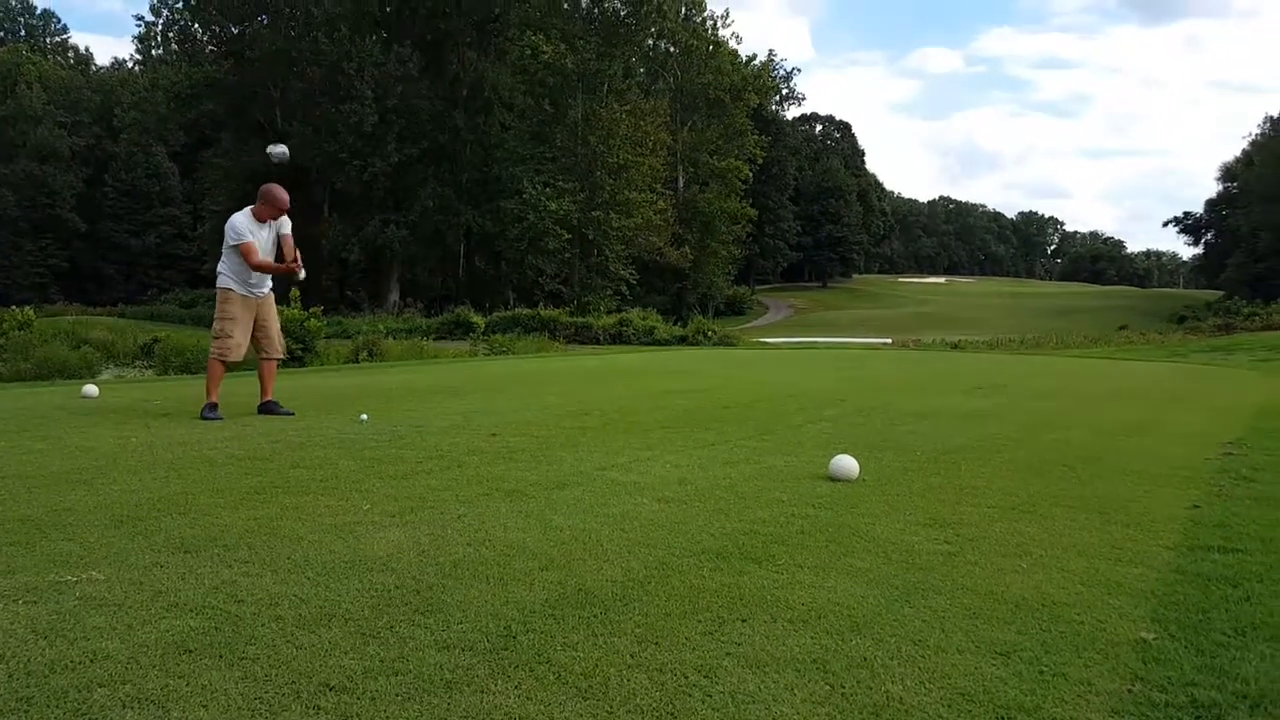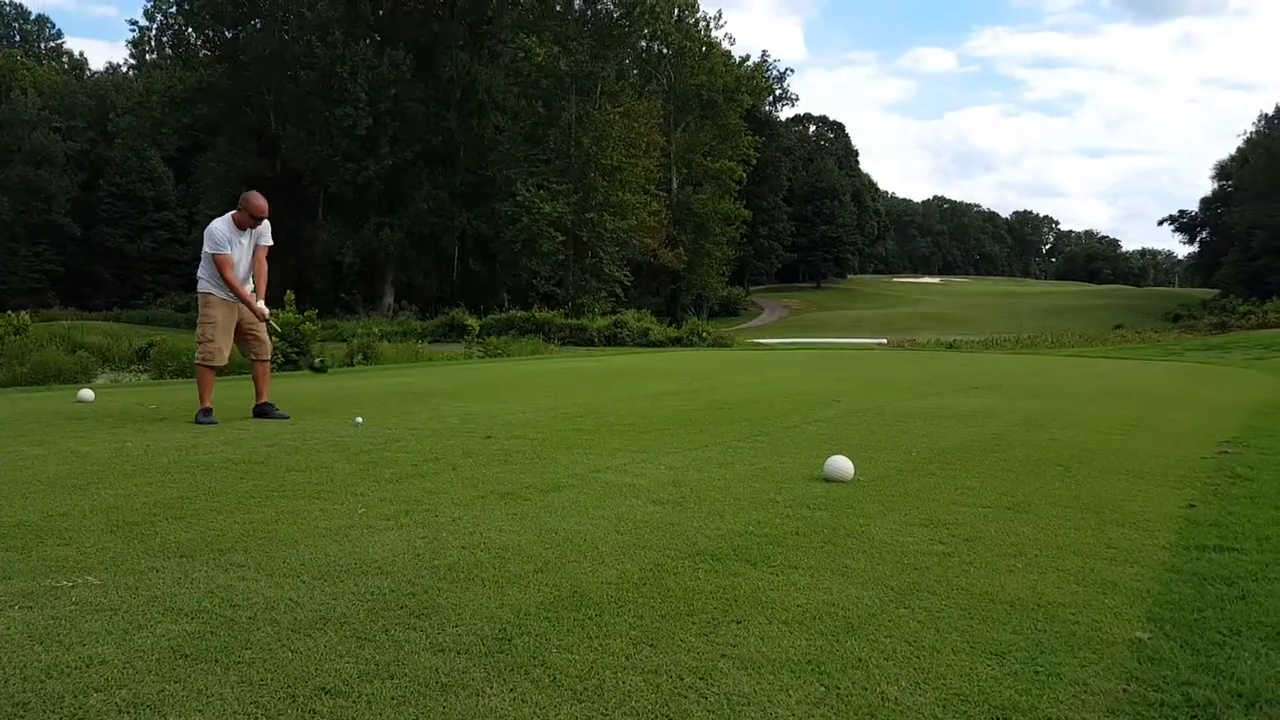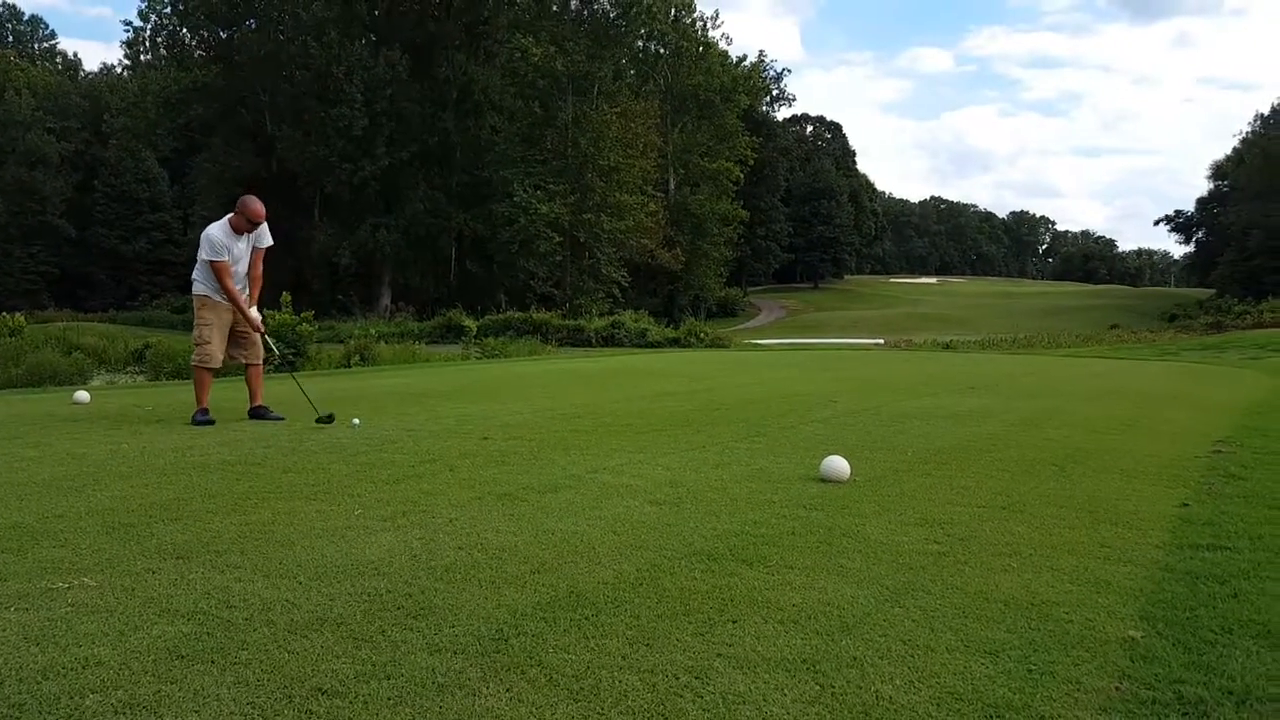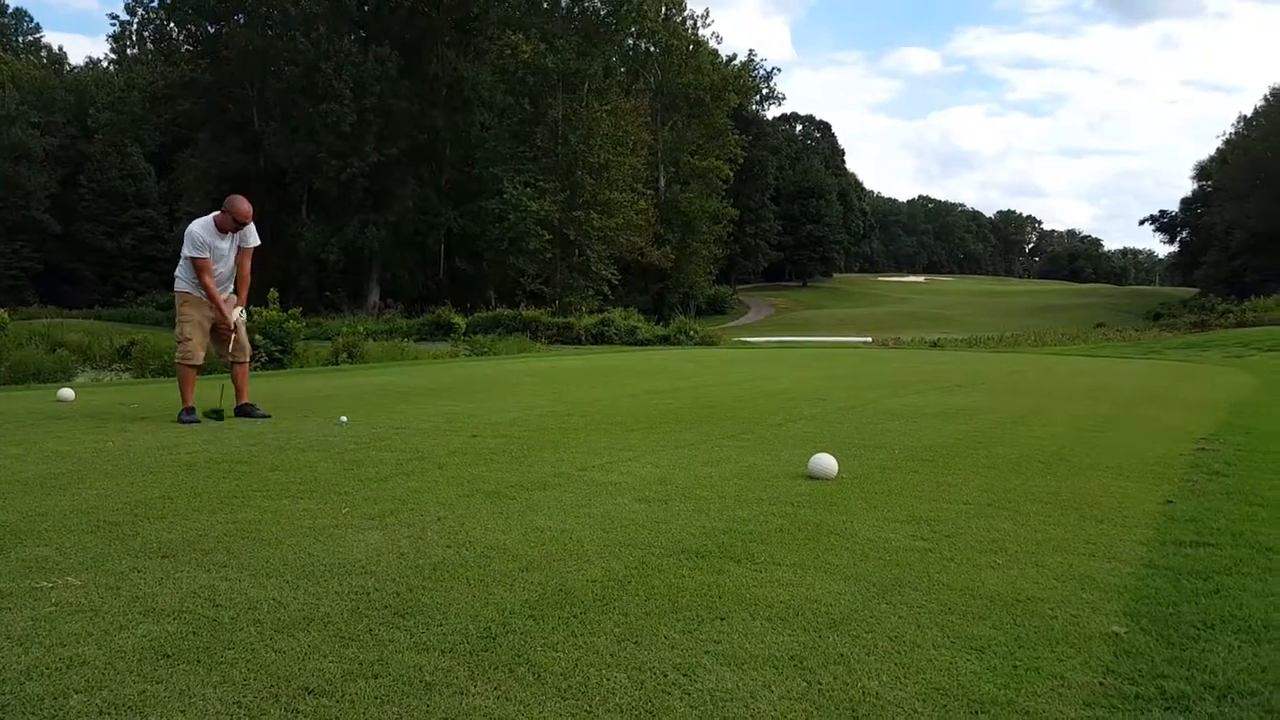
dt=0.3s
person 1, frame 1
left shoulder: (281, 220)
right shoulder: (238, 222)
left elbow: (289, 248)
right elbow: (254, 262)
left wrist: (294, 263)
right wrist: (283, 268)
left hip: (264, 291)
right hip: (234, 291)
left knee: (272, 346)
right knee: (225, 347)
left ankle: (267, 401)
right ankle: (211, 403)
person 1, frame 2
left shoulder: (263, 226)
right shoulder: (217, 230)
left elbow: (260, 262)
right elbow: (227, 275)
left wrist: (260, 300)
right wrist: (253, 306)
left hip: (247, 296)
right hip: (216, 295)
left knee: (261, 347)
right knee: (211, 351)
left ankle: (262, 403)
right ankle: (205, 408)
person 1, frame 3
left shoulder: (260, 229)
right shoulder: (214, 235)
left elbow: (256, 268)
right elbow: (225, 282)
left wrist: (253, 306)
right wrist: (247, 316)
left hip: (241, 296)
right hip: (211, 297)
left knee: (254, 351)
right knee: (207, 353)
left ankle: (256, 406)
right ankle: (202, 409)
person 1, frame 4
left shoulder: (246, 229)
right shoulder: (197, 231)
left elbow: (243, 268)
right elbow: (205, 278)
left wrist: (240, 306)
right wrist: (225, 315)
left hip: (225, 295)
right hip: (193, 294)
left knee: (241, 348)
right knee: (190, 351)
left ankle: (243, 404)
right ankle: (187, 408)
